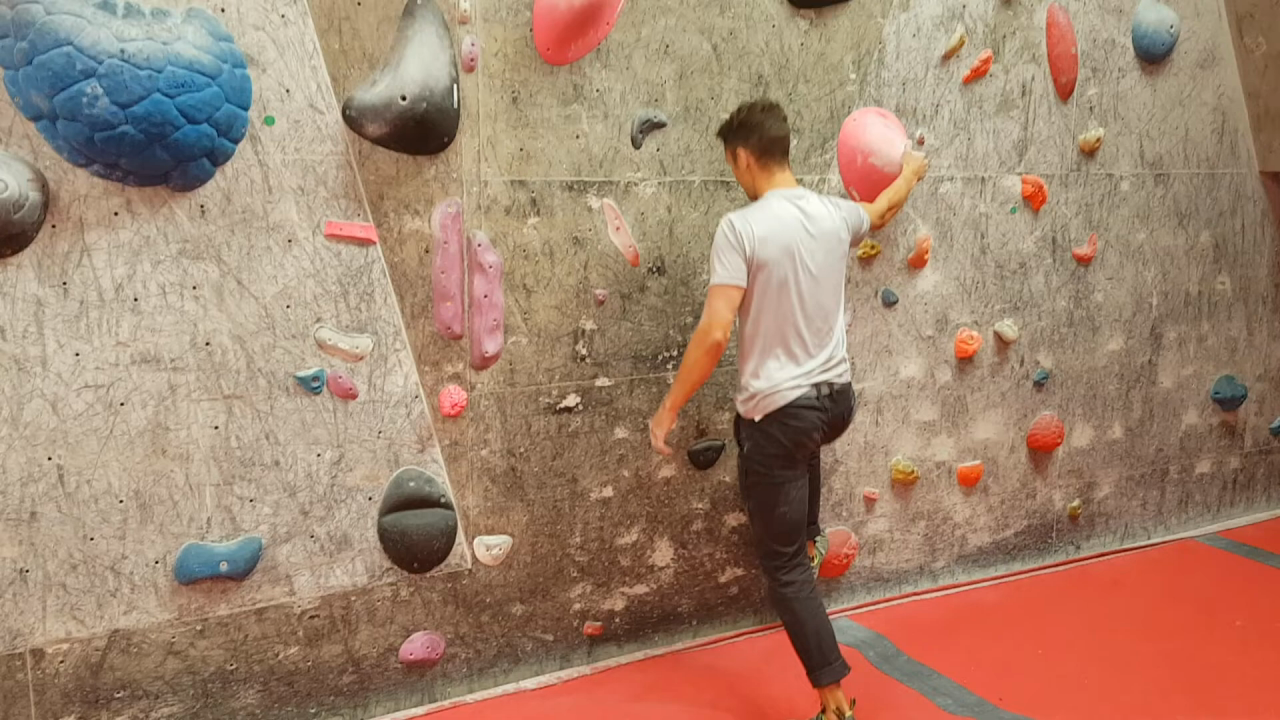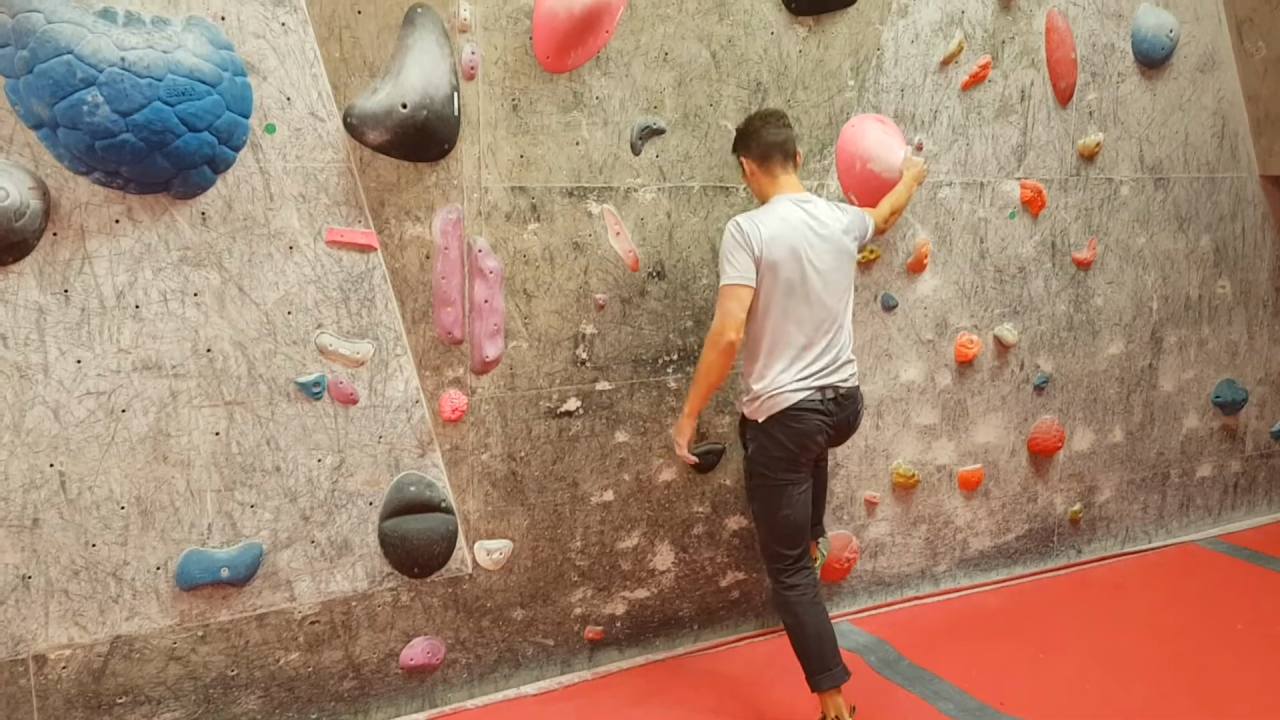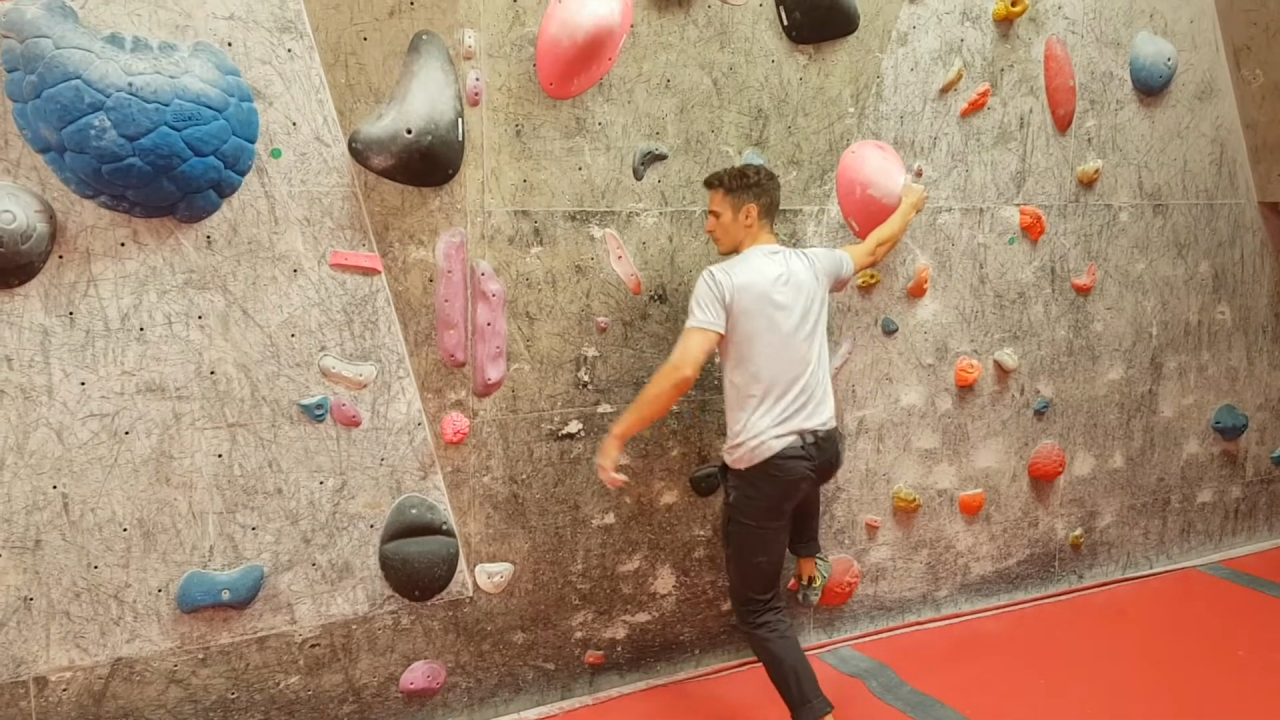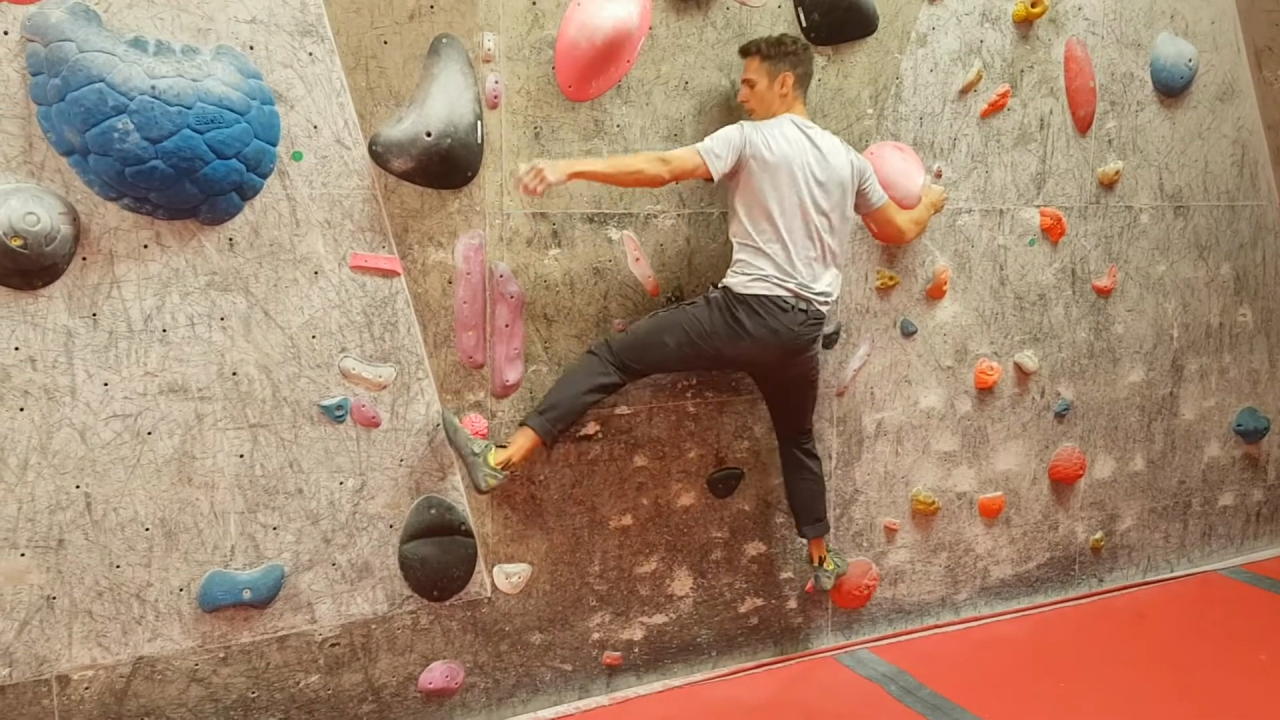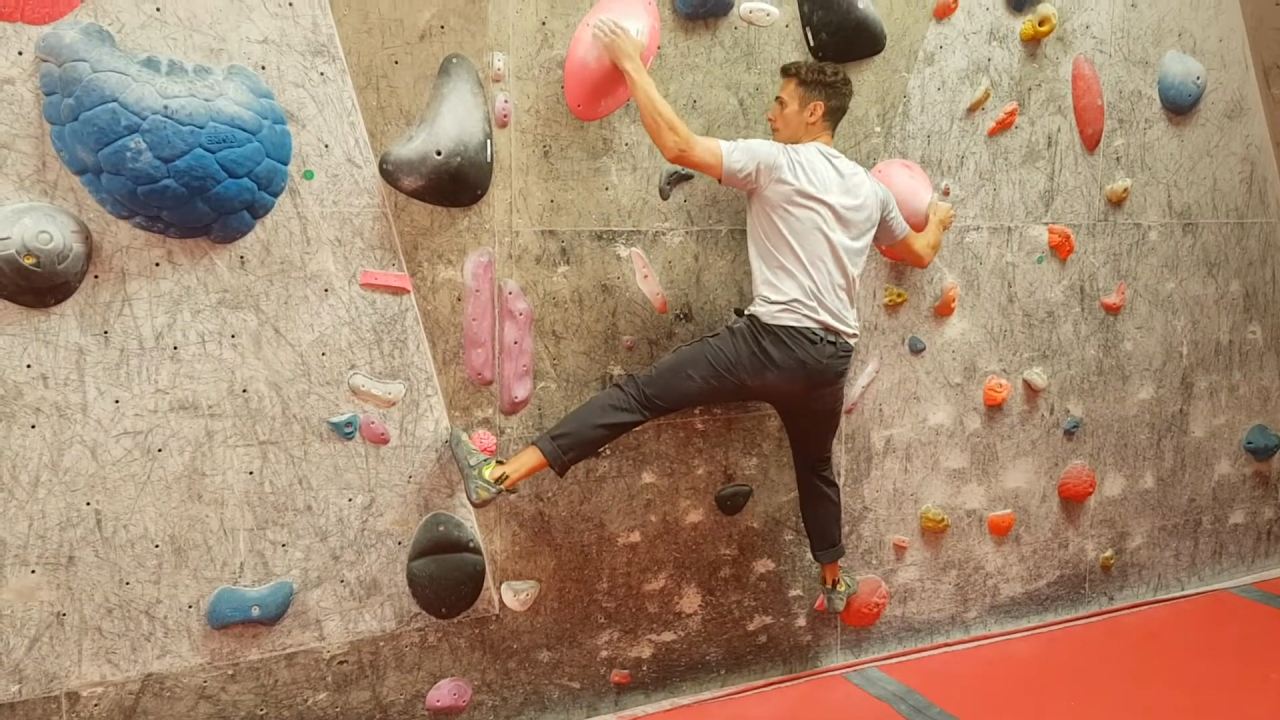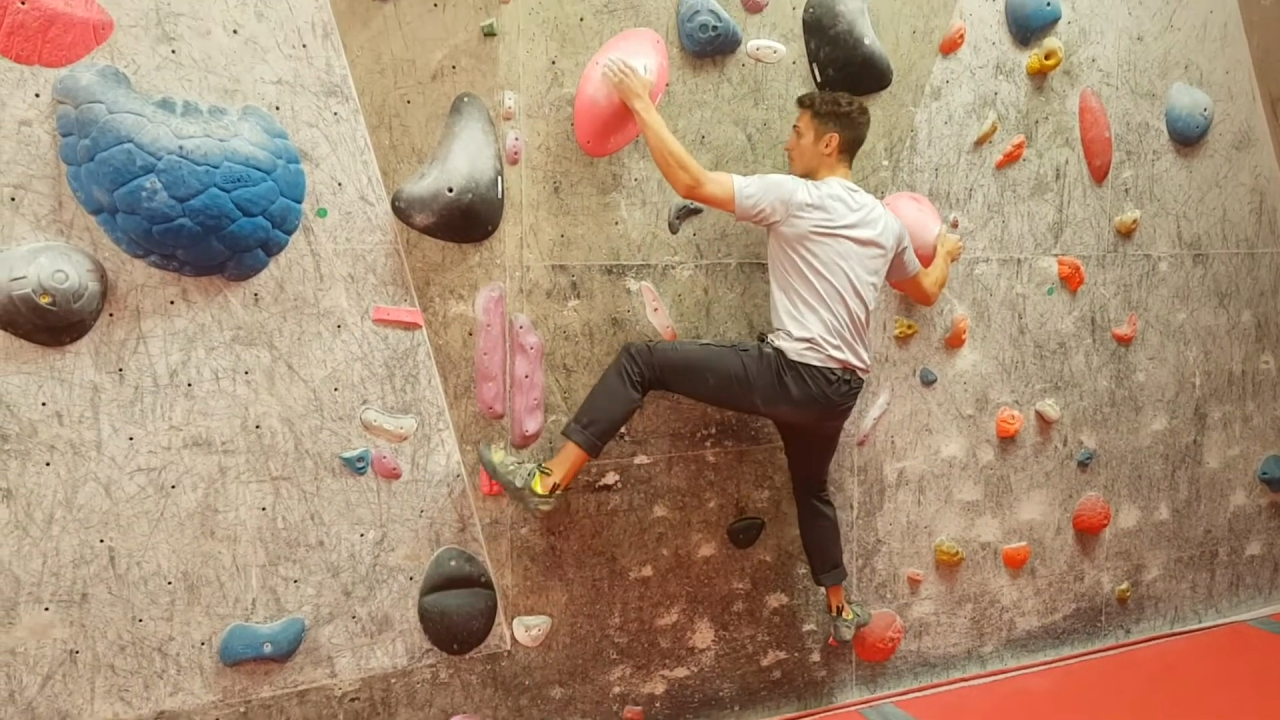
dt=0.7s
person 1, frame 1
left shoulder: (740, 228)
right shoulder: (836, 214)
left elbow: (714, 334)
right elbow: (882, 209)
left wrist: (669, 408)
right wrist: (910, 172)
left hip: (775, 414)
right hip: (837, 399)
left knee: (784, 567)
right ankle: (810, 537)
person 1, frame 2
left shoulder: (748, 230)
right shoulder: (844, 219)
left elbow: (728, 334)
right elbow: (885, 214)
left wrist: (689, 415)
right wrist: (910, 178)
left hip: (781, 416)
right hip: (844, 403)
left knee: (788, 571)
right ankle: (813, 536)
person 1, frame 3
left shoulder: (724, 280)
right shoulder: (815, 265)
left elbow: (682, 370)
right elbow: (874, 248)
left wrist: (616, 436)
right wrist: (909, 206)
left hip: (764, 460)
right hip: (825, 446)
left knee: (758, 610)
right ankle: (811, 566)
person 1, frame 4
left shoulder: (749, 138)
right shoulder: (847, 159)
left elbow: (661, 169)
right elbow: (901, 230)
left wrist: (569, 167)
right wrist: (929, 205)
left hip: (745, 311)
right hip: (803, 327)
left knee: (610, 357)
right knee: (798, 441)
left ankle: (501, 459)
right ankle: (822, 560)
person 1, frame 5
left shoulder: (776, 161)
right shoulder: (871, 189)
left elbow: (678, 145)
right elbow: (919, 254)
left wrist: (631, 64)
right wrist: (937, 221)
left hip: (772, 341)
right hip: (829, 358)
left knee: (636, 395)
right knee: (815, 468)
left ankle: (499, 474)
right ankle: (835, 582)
person 1, frame 6
left shoulder: (793, 195)
right shoulder: (886, 222)
left elbow: (692, 181)
right elbow: (926, 291)
left wrist: (641, 104)
right wrist: (945, 253)
left hip: (789, 373)
right hip: (839, 388)
left knee: (640, 360)
right knee: (812, 489)
left ankle: (548, 481)
right ankle: (841, 610)
